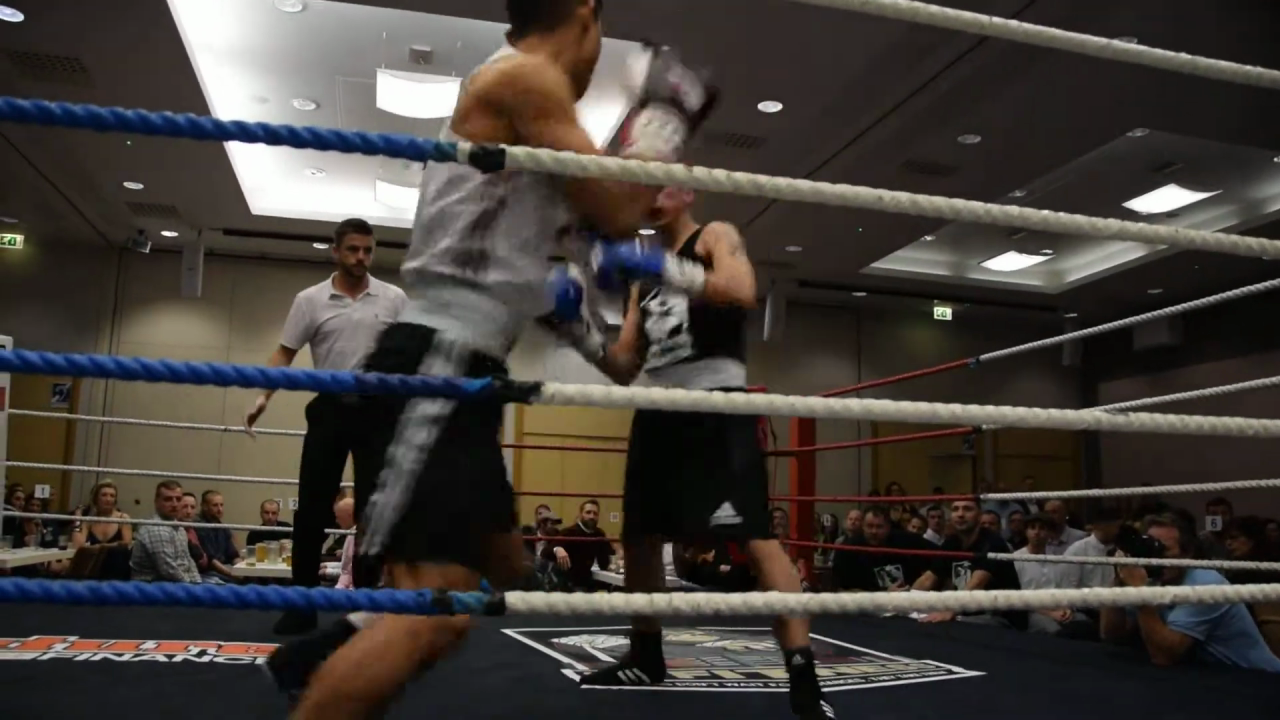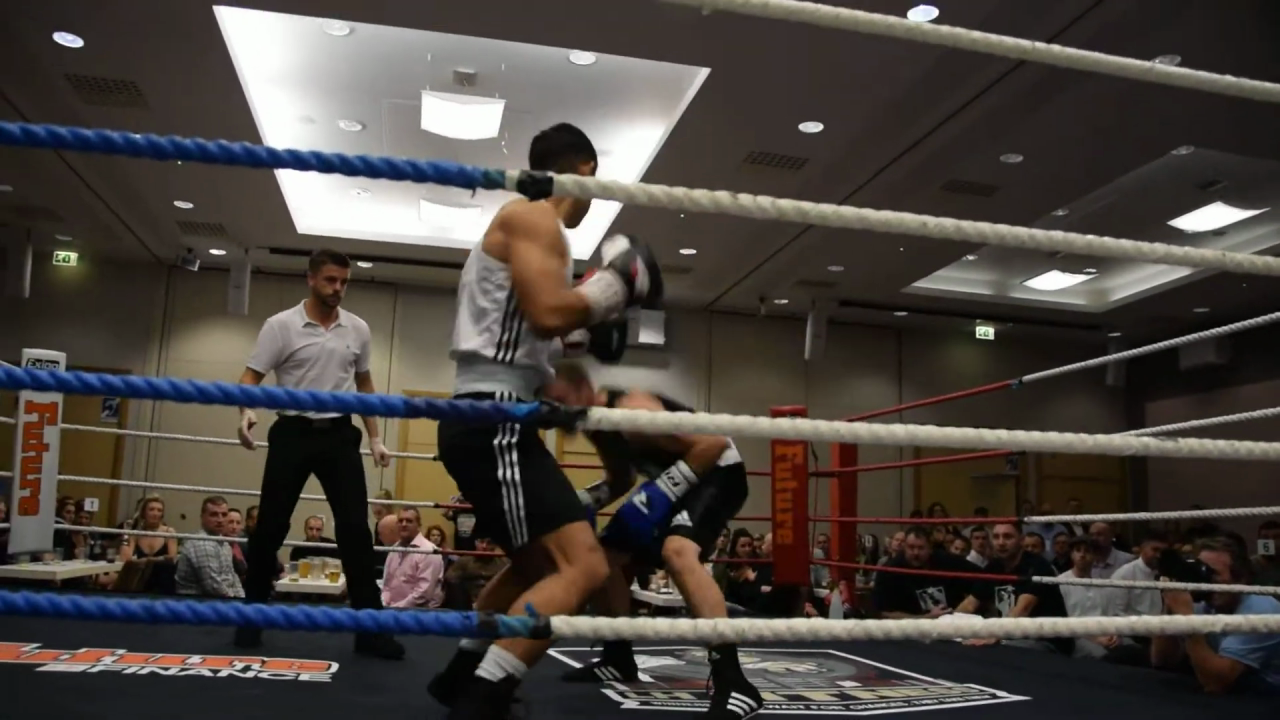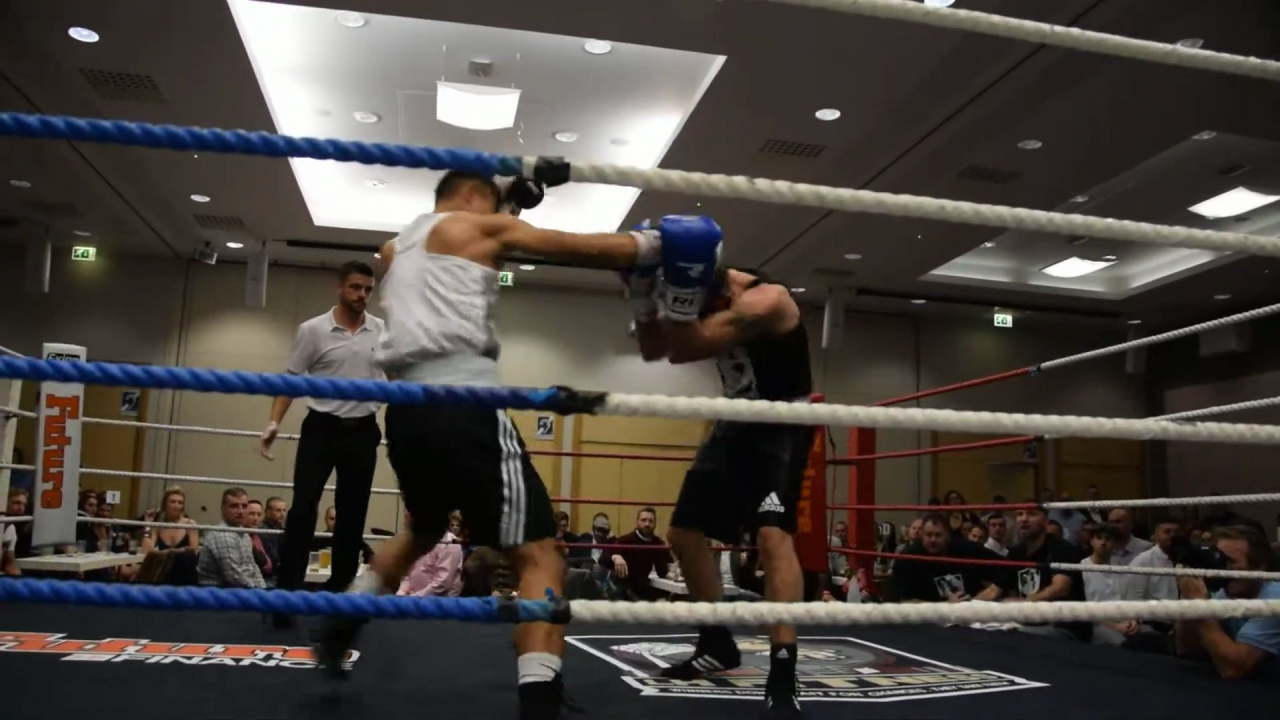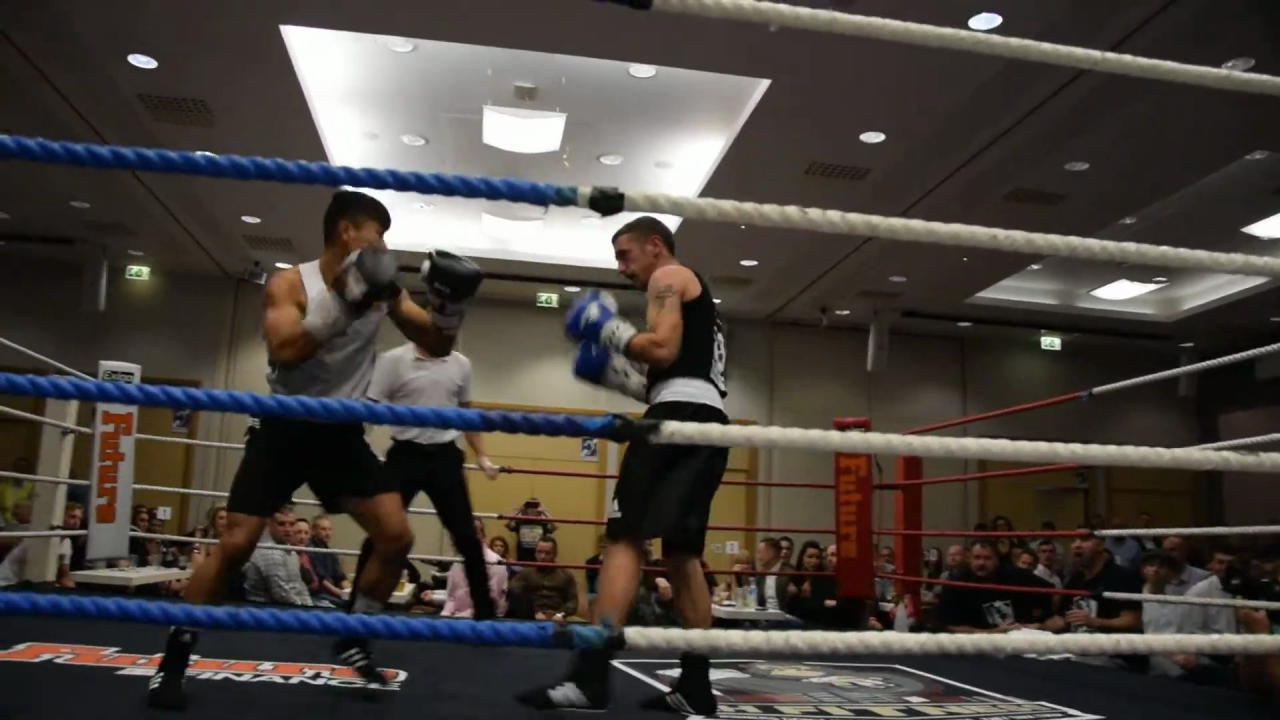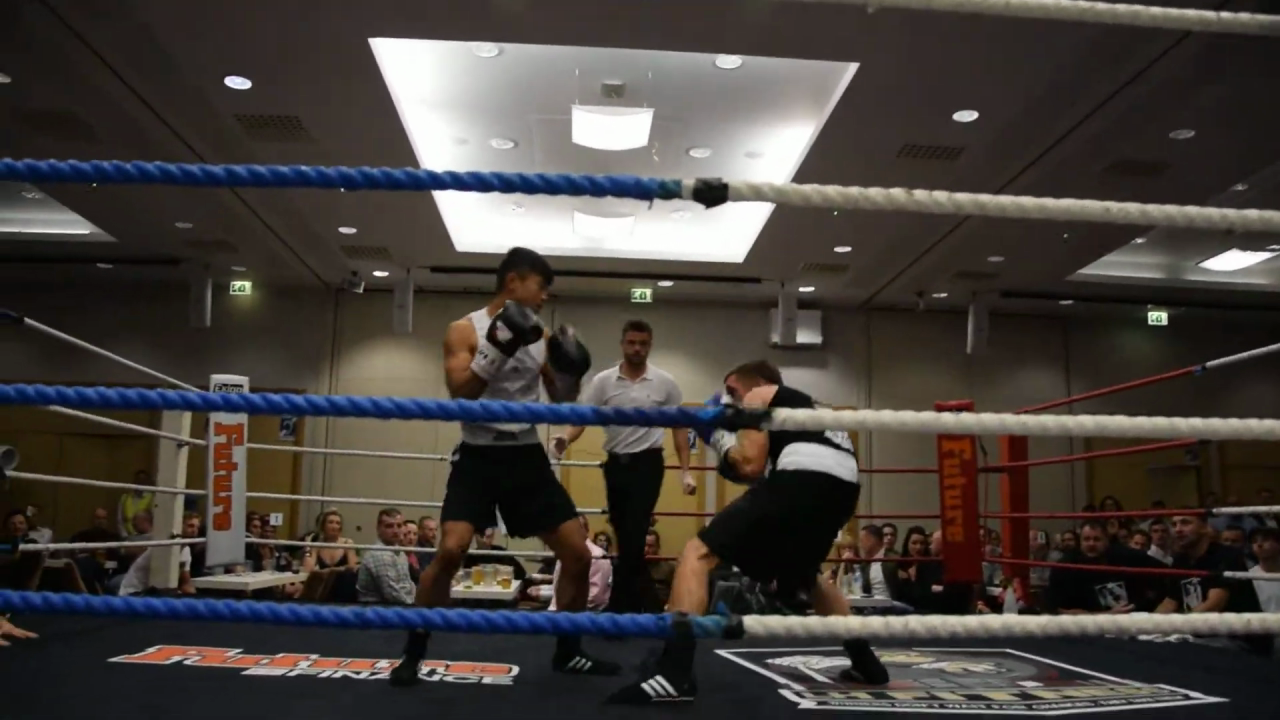
dt=0.7s
person 1, frame 1
left shoulder: (503, 92)
right shoulder: (521, 77)
right elbow: (602, 198)
right wrist: (667, 113)
left hip: (453, 369)
right hip: (439, 367)
left knee: (499, 564)
right knee: (435, 608)
left ankle: (337, 643)
person 1, frame 2
left shoulder: (531, 227)
right shoulder: (530, 217)
right elbow: (549, 314)
left wrist: (607, 286)
right wrist: (617, 280)
left hip: (496, 423)
right hip: (492, 421)
left knee: (534, 561)
right knee: (582, 566)
person 1, frame 3
left shoulder: (397, 247)
right shoulder: (474, 227)
right elbow: (580, 247)
right wrist: (660, 241)
left hip: (407, 418)
right hip: (468, 413)
left knee: (425, 531)
right knee: (540, 562)
left ankle: (339, 637)
person 1, frame 4
left shoulder: (381, 291)
right shoulder: (289, 283)
left elbow: (438, 344)
right elbow: (283, 353)
left wrist: (451, 301)
right wrist: (340, 301)
left hip: (341, 432)
right hip: (283, 430)
left knee: (396, 536)
right knee: (234, 545)
left ankle: (352, 641)
right ankle: (173, 661)
person 1, frame 5
left shoulder: (542, 337)
right shoulder: (465, 330)
left elbow: (564, 403)
right elbow: (460, 394)
left wrist: (569, 372)
right wrist: (496, 346)
left hip: (528, 457)
right hip: (478, 457)
left knee: (578, 554)
right knee: (451, 550)
left ankle: (568, 651)
right ankle: (414, 652)
person 2, frame 1
left shoulder: (718, 237)
right shoulder: (645, 280)
left elbow: (743, 294)
right elbow: (623, 367)
left wrist: (662, 271)
left hip: (717, 401)
right hip: (661, 410)
left knee: (754, 536)
right knee: (638, 539)
right ankle: (646, 658)
person 2, frame 2
left shoulder: (631, 412)
right shoulder: (593, 424)
left elbow: (713, 442)
right elbow: (617, 473)
left wrist: (667, 487)
right wrist: (589, 499)
left hip: (715, 473)
left knee: (677, 552)
right knee: (609, 557)
left ankle: (733, 685)
right ankle: (618, 659)
person 2, frame 3
left shoulder: (766, 300)
right shoulder: (704, 297)
left elbow: (681, 350)
right elbow: (651, 350)
right wrist: (640, 288)
left hip: (780, 428)
right hip: (735, 425)
left knee: (773, 536)
right knee: (684, 531)
left ankle: (783, 682)
right ankle: (717, 645)
person 2, frame 4
left shoulder: (670, 276)
right shoulder: (695, 302)
left elbow: (662, 350)
left wrist: (610, 329)
right wrist: (612, 369)
left hip: (679, 416)
right hip: (707, 424)
left knee: (624, 540)
right knee: (681, 555)
left ankle: (590, 678)
right ankle: (695, 685)
person 2, frame 5
left shoulder: (758, 396)
right shoulder: (802, 404)
left elbow: (751, 466)
left wrist: (722, 440)
left hip: (804, 478)
right hip: (841, 484)
left knee: (697, 553)
right knee: (803, 574)
left ankle: (675, 672)
right ankle: (865, 661)
person 3, frame 1
left shoulder: (393, 299)
right shoulder: (310, 300)
right elbow: (284, 354)
right wrist: (263, 397)
left hip: (375, 410)
right hip: (329, 409)
left knee: (371, 506)
right knee: (311, 509)
right ankle: (303, 604)
person 3, frame 2
left shoulder: (358, 329)
right shoulder: (280, 326)
right elbow: (251, 376)
left wrist: (375, 437)
right wrist: (247, 410)
left hip: (339, 435)
right hip: (292, 434)
left knee: (356, 531)
right knee: (269, 528)
left ankle: (371, 627)
person 3, frame 3
left shoulder: (383, 333)
right shoulder: (312, 330)
right wrist: (273, 423)
left hip: (362, 433)
right hip: (321, 429)
left knee: (352, 517)
right knee: (303, 510)
left ankle: (340, 592)
right ankle: (287, 592)
person 3, frame 4
left shoulder: (461, 366)
right shoulder: (393, 360)
left elbow: (467, 413)
left wrist: (482, 457)
left hip: (445, 458)
right hip: (406, 457)
left knee: (468, 538)
left ankle: (486, 616)
person 3, frame 5
left shoulder: (666, 383)
right shoulder: (602, 381)
left elbow: (679, 429)
left wrist: (686, 471)
right wrist: (564, 438)
left hip: (646, 465)
right hip: (616, 465)
left knee: (632, 539)
right knee: (626, 541)
left ankle: (618, 611)
right ankle: (646, 606)
